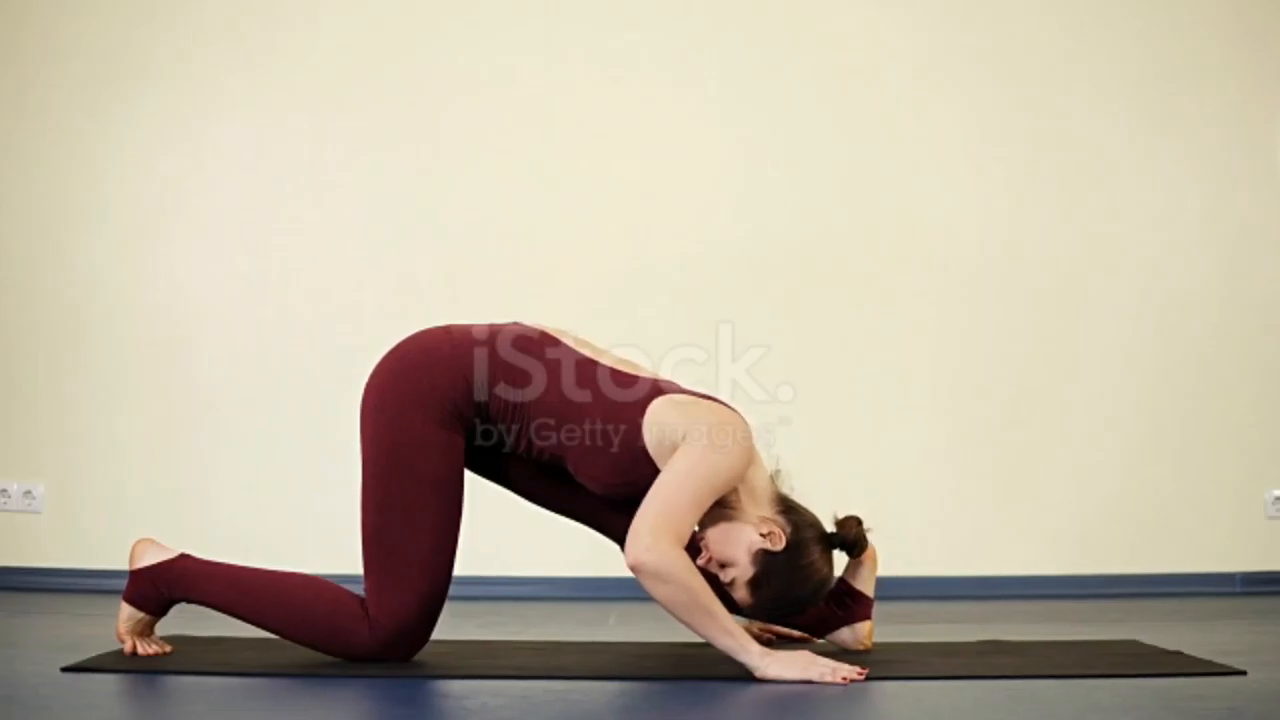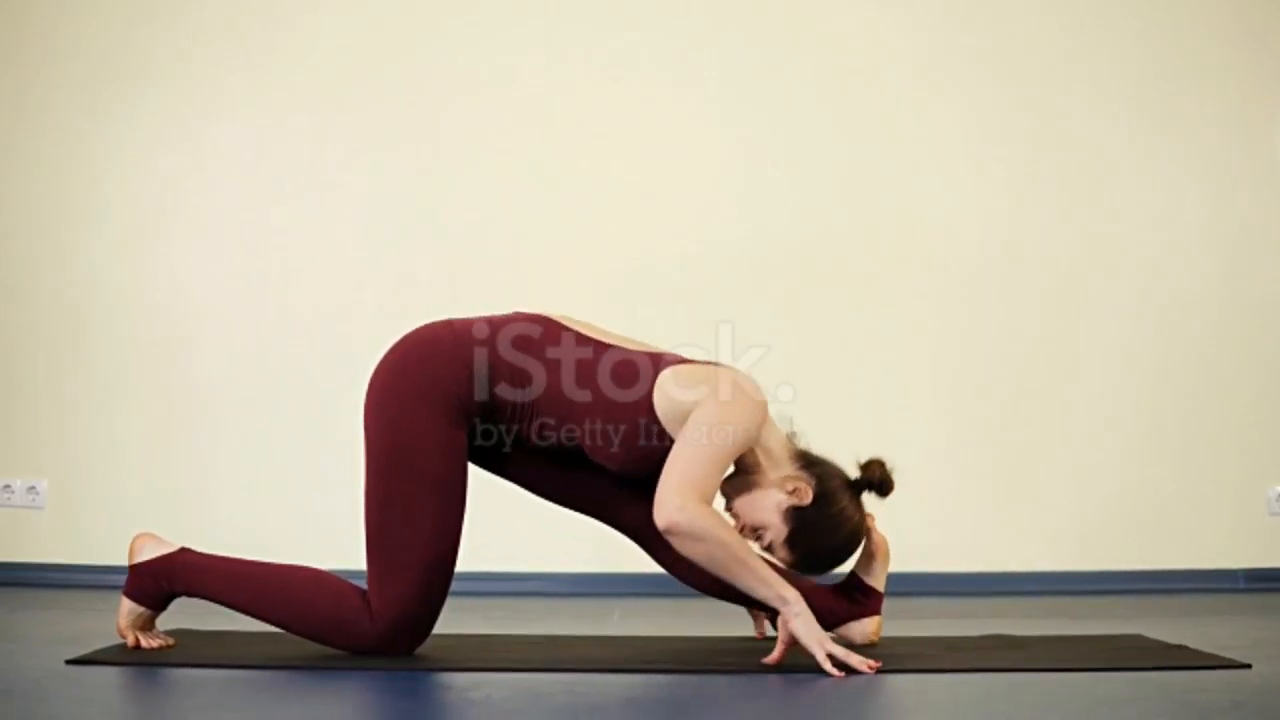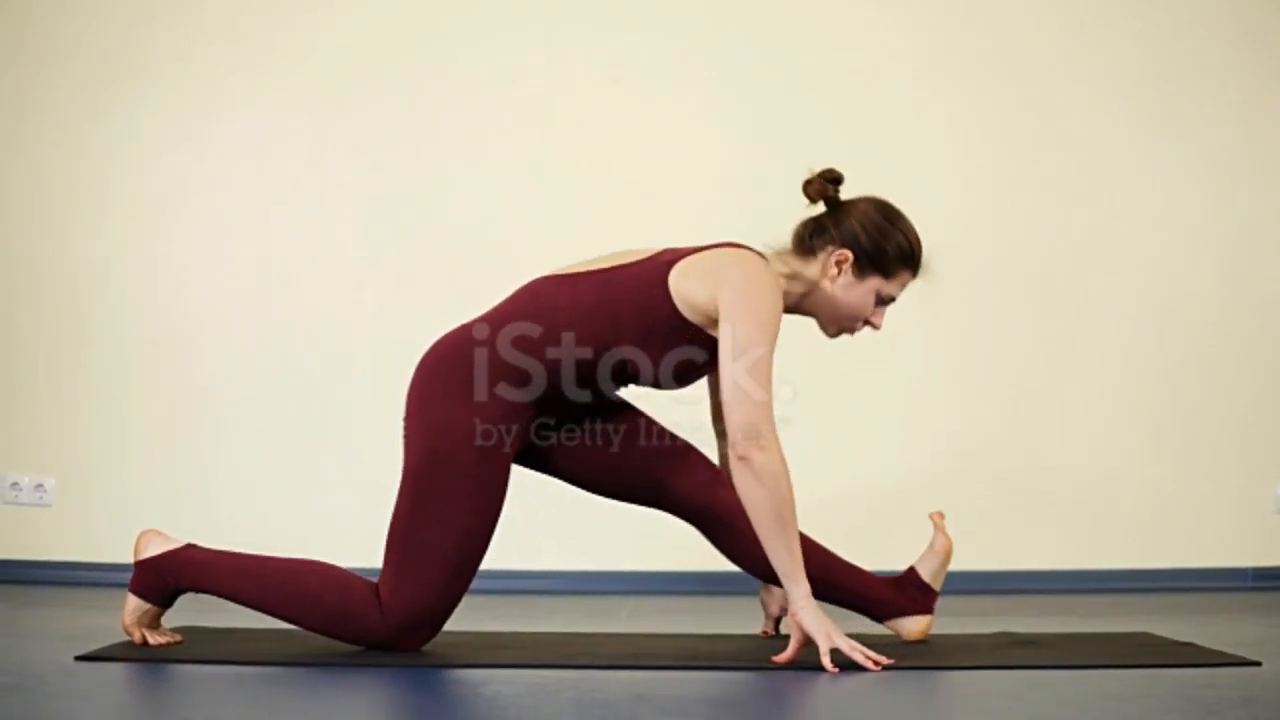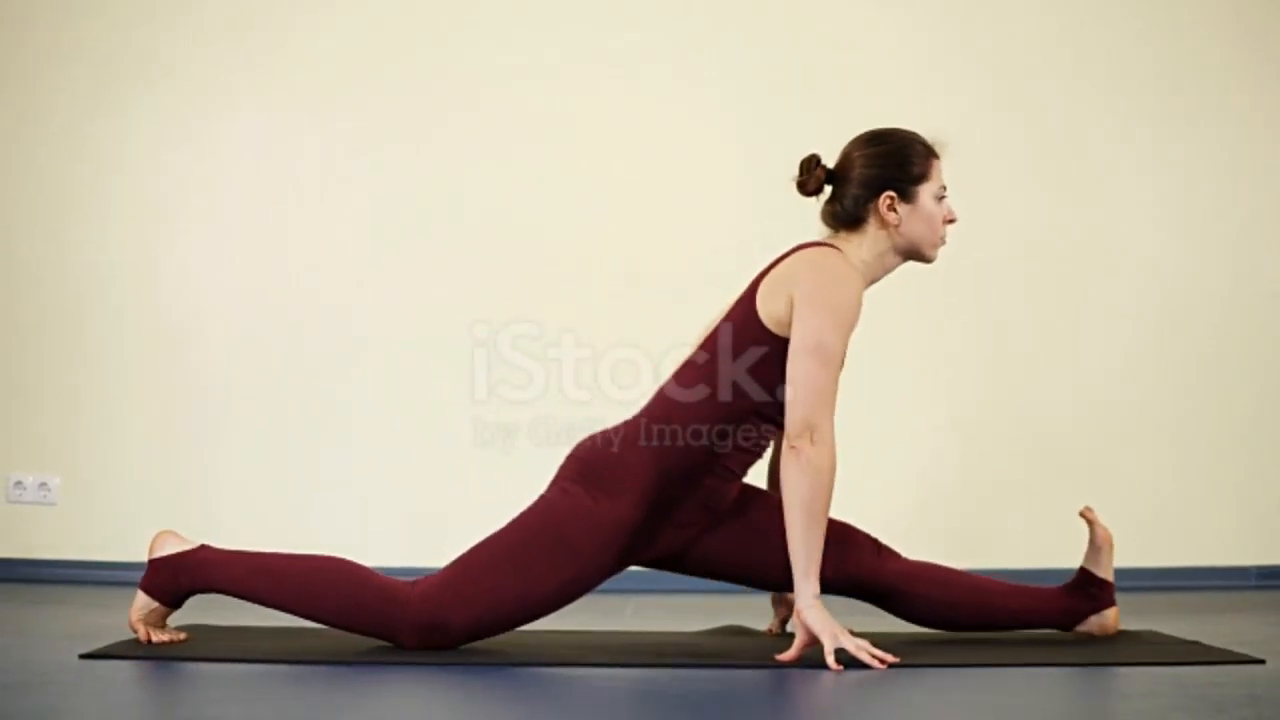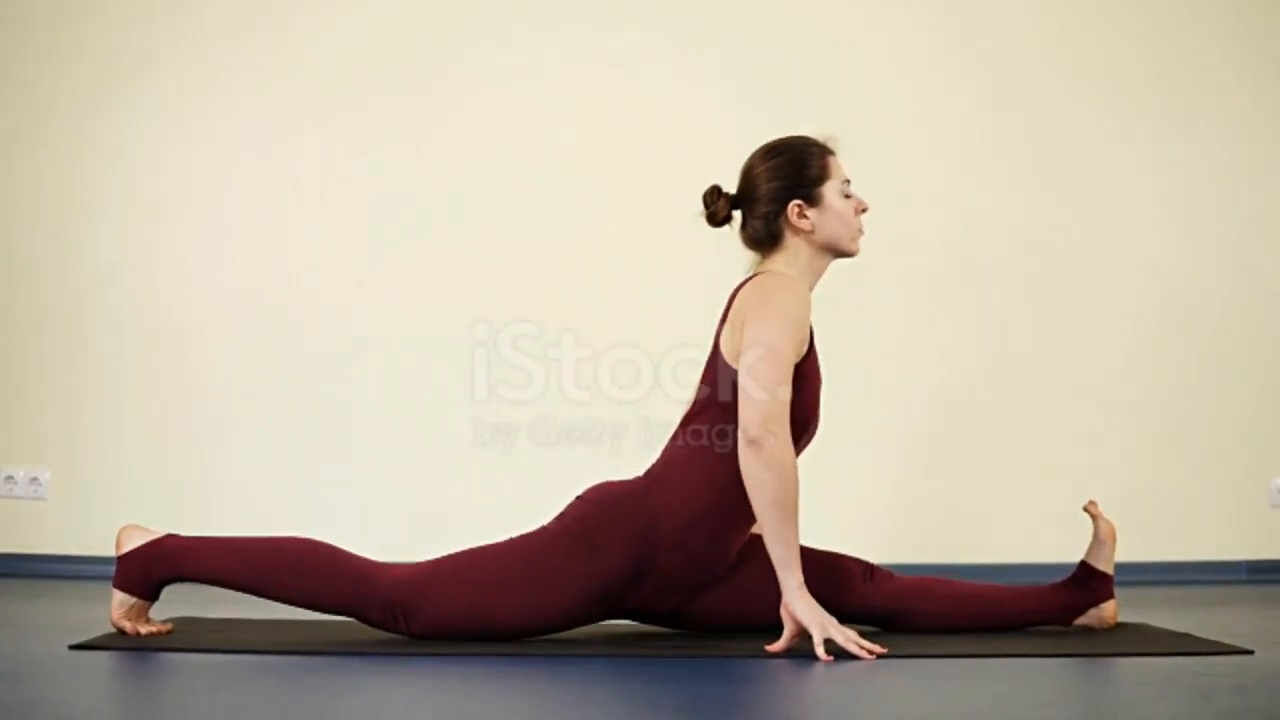
dt=0.7s
person 1, frame 1
left shoulder: (702, 463)
right shoulder: (724, 448)
left elbow: (656, 548)
right elbow: (649, 558)
right wrist: (756, 654)
left hip: (481, 393)
right hip: (429, 386)
right knee: (389, 633)
right ankle: (165, 575)
person 1, frame 2
left shoulder: (727, 420)
right shoulder: (739, 411)
left elbow: (669, 518)
right elbow: (681, 518)
right wrist: (787, 599)
left hip: (487, 394)
right hip: (431, 383)
right knee: (390, 628)
right ankle: (165, 569)
person 1, frame 3
left shoulder: (743, 287)
right shoulder: (751, 286)
left elbow: (734, 461)
right elbow: (755, 452)
left wrist: (774, 571)
right wrist: (804, 598)
left hip: (535, 391)
right hip: (475, 394)
left knee: (700, 490)
right knee: (397, 622)
left ankle: (893, 602)
right ankle: (172, 566)
person 1, frame 4
left shoulder: (822, 271)
right shoulder: (830, 274)
left elbow: (789, 436)
right elbow: (805, 440)
left wrist: (791, 569)
right wrist: (809, 600)
left hip: (686, 495)
right hip: (621, 488)
left knee: (878, 571)
right knee: (421, 620)
right ankle: (186, 566)
person 1, frame 5
left shoulder: (770, 294)
right shoulder: (780, 293)
right elbow: (762, 440)
left wrist: (780, 575)
right wrist: (796, 592)
left hip: (683, 564)
right hip: (624, 547)
left knee: (877, 595)
right knee: (392, 599)
